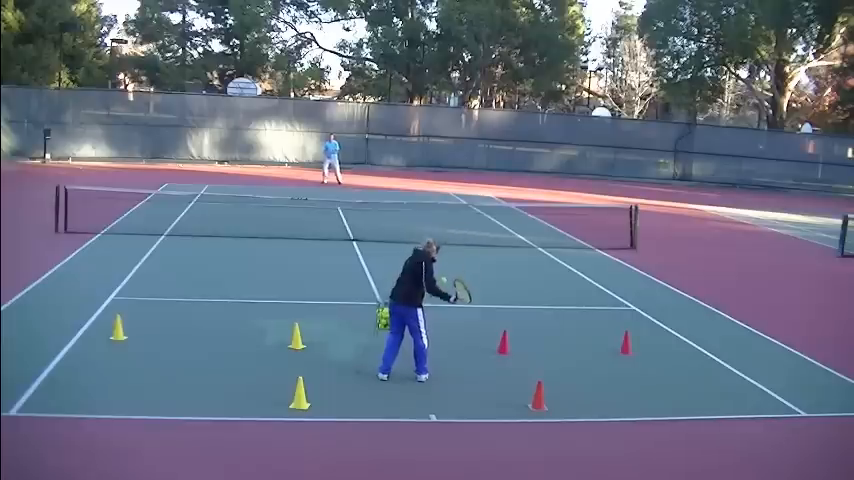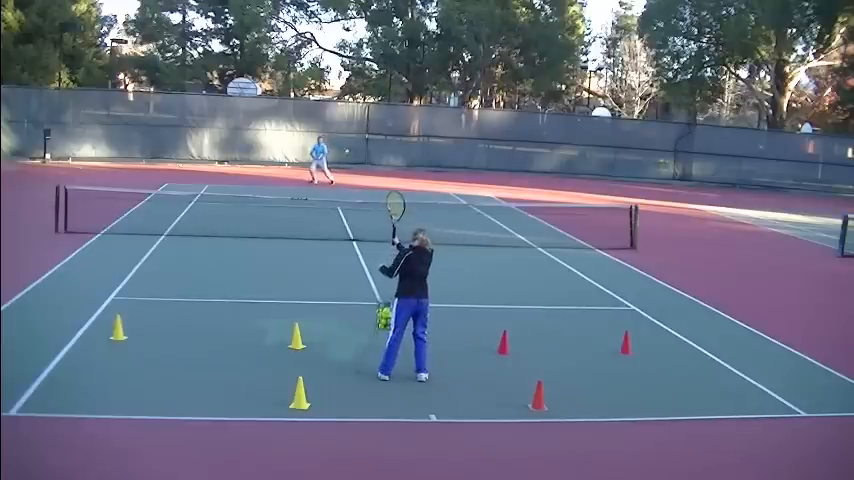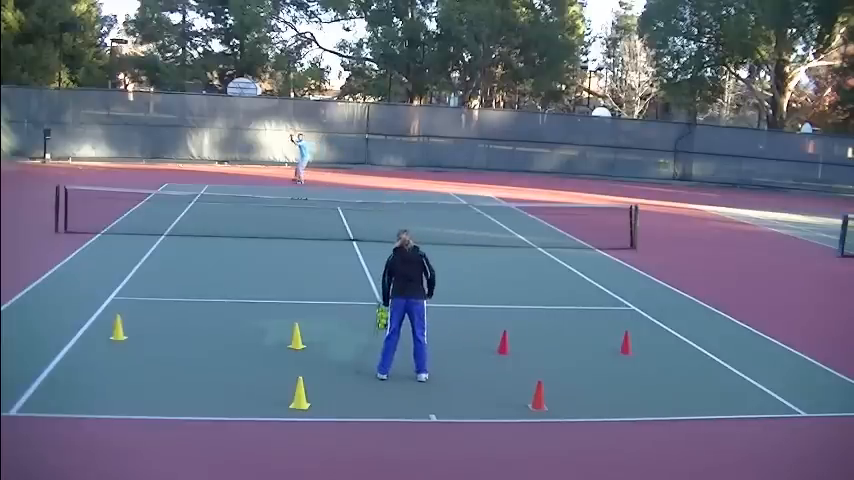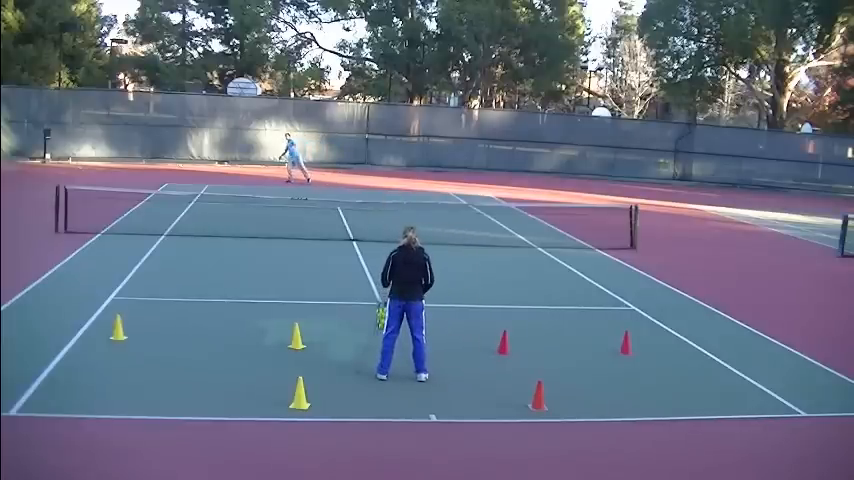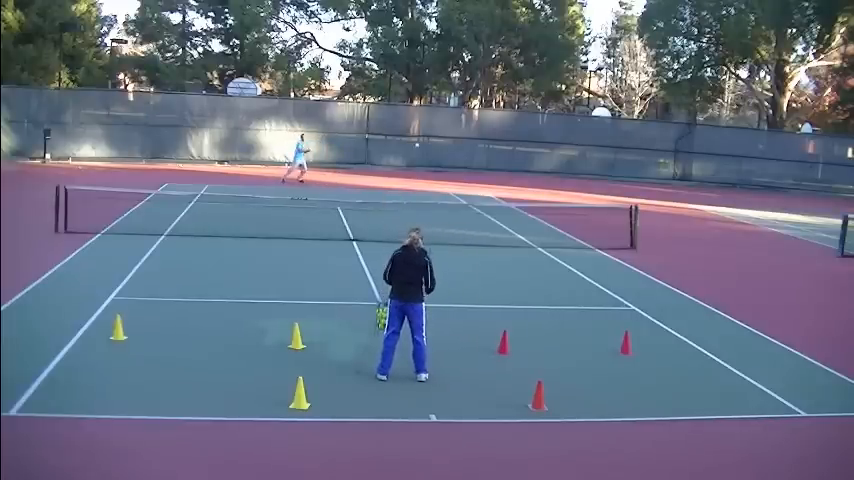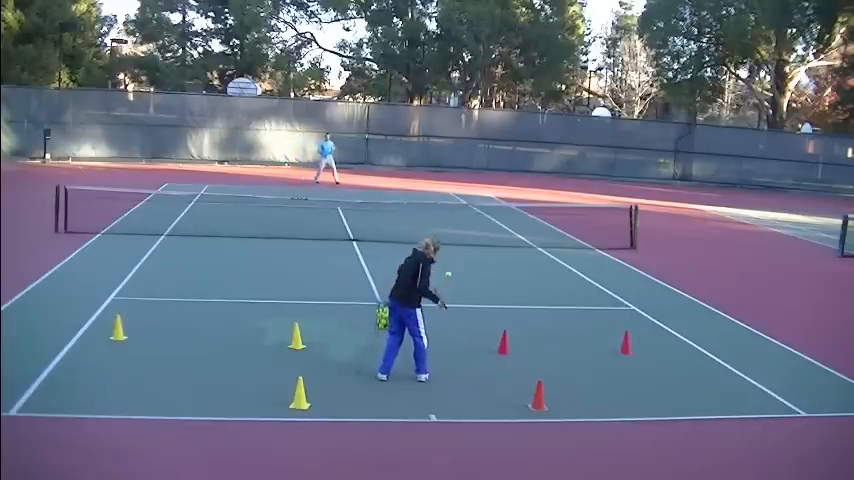
dt=0.7s
person 1, frame 1
left shoulder: (412, 258)
right shoulder: (426, 263)
right elbow: (431, 288)
right wrist: (448, 298)
left hip: (395, 301)
right hip: (412, 305)
left knee: (394, 336)
right knee: (420, 340)
left ankle: (384, 371)
right ankle: (421, 373)
person 1, frame 2
left shoulder: (407, 253)
right shoulder: (428, 255)
left elbow: (392, 272)
left wrist: (383, 268)
right wrist: (399, 245)
left hip: (404, 299)
right hip: (422, 299)
left knee: (395, 335)
right knee: (421, 335)
left ankle: (385, 371)
right ankle: (422, 372)
person 1, frame 3
left shoulder: (392, 258)
right shoulder: (420, 255)
left elbow: (386, 282)
right elbow: (431, 275)
left wrist: (386, 302)
right wrist: (430, 293)
left hip: (397, 299)
right hip: (417, 299)
left knee: (392, 335)
right knee: (419, 335)
left ankle: (383, 370)
right ankle: (421, 372)
person 1, frame 4
left shoulder: (395, 254)
right shoulder: (423, 256)
left elbow: (385, 277)
right elbow: (430, 280)
left wrist: (388, 286)
left hip: (396, 299)
right hip: (415, 300)
left knee: (390, 335)
right knee: (418, 336)
left ankle: (383, 371)
right ankle: (421, 372)
person 1, frame 5
left shoulder: (397, 254)
right shoulder: (425, 259)
left elbow: (386, 277)
right elbow: (429, 285)
right wrist: (428, 290)
left hip: (396, 300)
right hip: (415, 302)
left knee: (391, 335)
right knee: (419, 337)
left ankle: (383, 371)
right ankle: (421, 372)
person 1, frame 6
left shoulder: (412, 257)
right shoulder: (424, 263)
right elbow: (422, 289)
right wrist: (437, 299)
left hip: (395, 300)
right hip: (409, 305)
left knee: (394, 336)
right knee: (420, 337)
left ankle: (384, 371)
right ankle: (421, 373)
